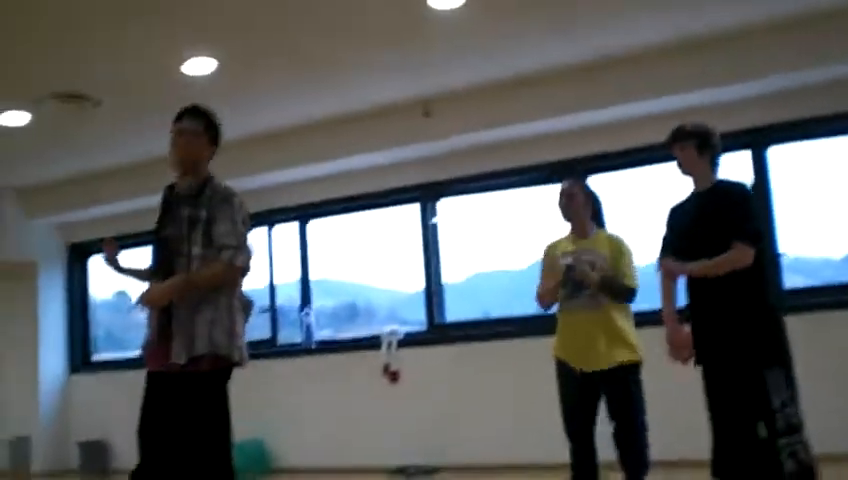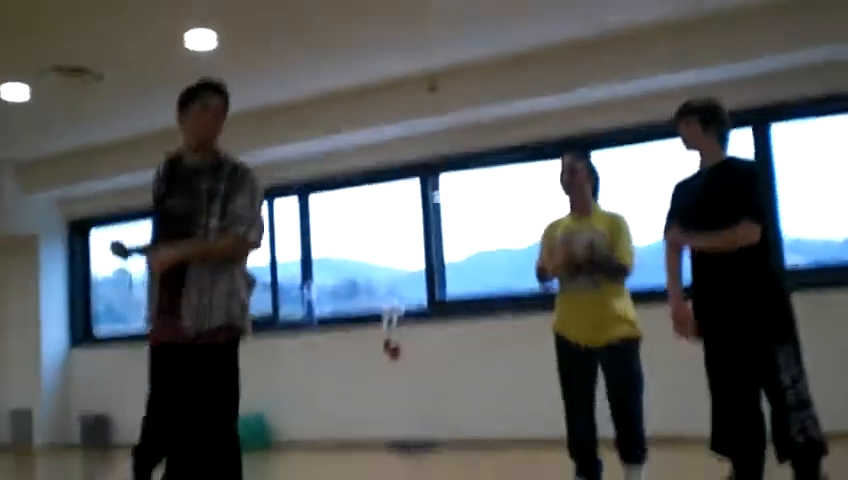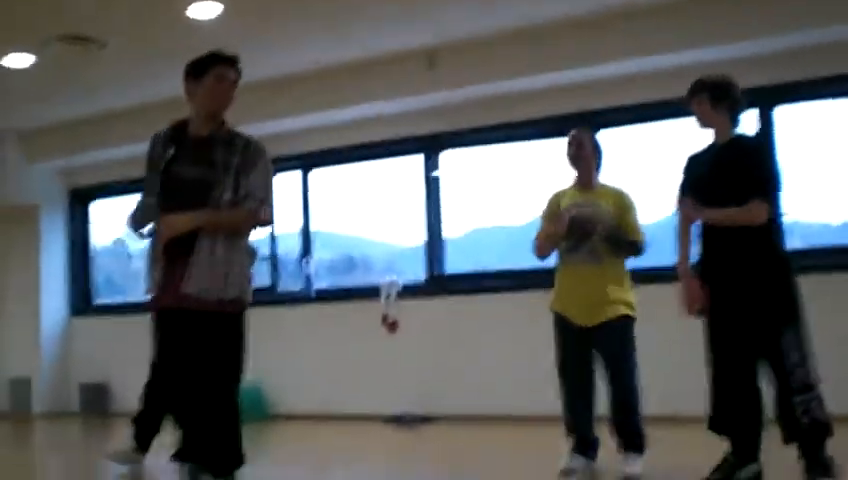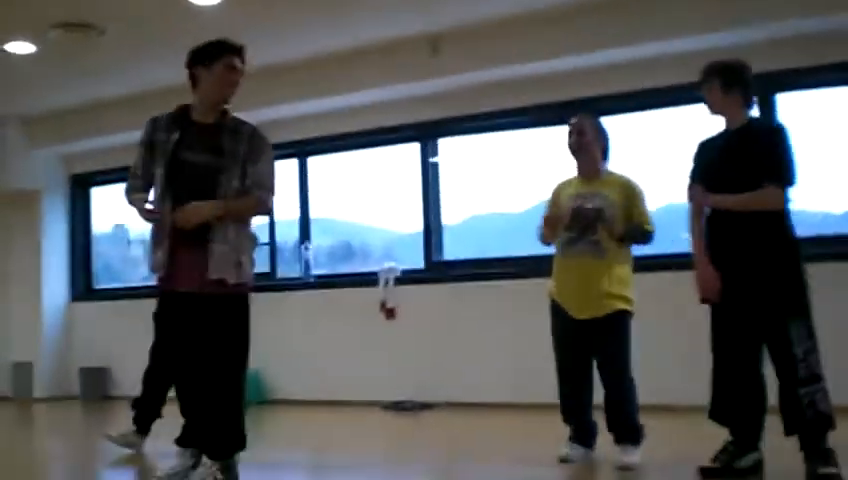
dt=0.1s
person 1, frame 1
left shoulder: (222, 200)
right shoulder: (170, 202)
left elbow: (236, 264)
left wrist: (173, 288)
right wrist: (121, 267)
left hip: (203, 345)
right hip: (166, 346)
left knee: (204, 450)
right knee: (157, 442)
person 1, frame 2
left shoulder: (235, 177)
right shoulder: (165, 177)
left elbow: (247, 238)
left wrist: (184, 252)
left hip: (213, 314)
right hip: (169, 316)
left knee: (212, 416)
right knee: (166, 411)
person 1, frame 3
left shoulder: (246, 150)
right shoulder: (162, 143)
left elbow: (259, 213)
right elbow: (150, 199)
left wrist: (196, 218)
right wrist: (138, 218)
left hip: (217, 282)
right hip: (170, 284)
left knee: (216, 383)
right knee: (171, 377)
person 1, frame 4
left shoulder: (248, 139)
right shoulder: (160, 129)
left elbow: (261, 201)
right elbow: (135, 184)
left wrist: (212, 209)
right wrist: (143, 205)
left hip: (223, 266)
right hip: (173, 265)
left knee: (224, 366)
right knee: (180, 362)
person 2, frame 1
left shoulder: (735, 195)
right shoulder: (678, 214)
left elbow: (743, 256)
right elbow: (668, 274)
left wrist: (685, 268)
right wrist: (671, 324)
left hip: (755, 323)
right hip: (711, 333)
left knee: (776, 412)
right knee: (730, 421)
person 2, frame 2
left shoulder: (743, 173)
right shoulder: (685, 190)
left elbow: (750, 233)
right elbow: (672, 249)
left wrist: (692, 240)
right wrist: (677, 300)
left hip: (761, 299)
right hip: (717, 307)
left knee: (785, 385)
right knee: (732, 392)
person 2, frame 3
left shoulder: (754, 150)
right shoulder: (696, 164)
left elbow: (759, 212)
right elbow: (685, 221)
left wrist: (702, 213)
right wrist: (687, 275)
left hip: (766, 278)
right hip: (721, 283)
left knee: (789, 367)
right knee: (732, 372)
person 2, frame 4
left shoulder: (769, 134)
right shoulder: (708, 150)
left elbow: (772, 196)
right elbow: (696, 210)
left wrist: (713, 199)
right wrist: (701, 262)
left hip: (773, 264)
right hip: (727, 271)
left knee: (795, 356)
right knee: (734, 359)
right ankle: (744, 444)
person 3, frame 1
left shoulder: (612, 244)
right shoulder: (553, 251)
left elbow: (628, 292)
right elbow: (545, 303)
left wrist: (594, 279)
right wrist: (550, 283)
left hip: (616, 351)
right hip: (571, 356)
left knee: (629, 426)
right knee: (579, 434)
person 3, frame 2
left shoulder: (612, 222)
right shoulder: (555, 229)
left elbow: (622, 271)
right elbow: (543, 277)
left wrist: (587, 257)
right wrist: (556, 260)
left hip: (615, 326)
right hip: (570, 330)
left knee: (626, 396)
right knee: (577, 407)
person 3, frame 3
left shoulder: (617, 198)
right shoulder: (558, 201)
left elbow: (636, 246)
right elbow: (540, 252)
left wrist: (605, 230)
right wrist: (553, 231)
left hip: (612, 305)
right hip: (569, 308)
left knee: (622, 379)
right knee: (575, 384)
left ankle: (632, 450)
right ankle: (583, 450)
person 3, frame 4
left shoulder: (623, 187)
right shoulder: (562, 190)
left elbow: (646, 235)
right elbow: (545, 238)
left wrist: (620, 230)
right wrist: (553, 226)
left hip: (609, 297)
right hip: (565, 297)
left knee: (615, 372)
right knee: (571, 372)
left ankle: (629, 440)
right ankle: (581, 438)
